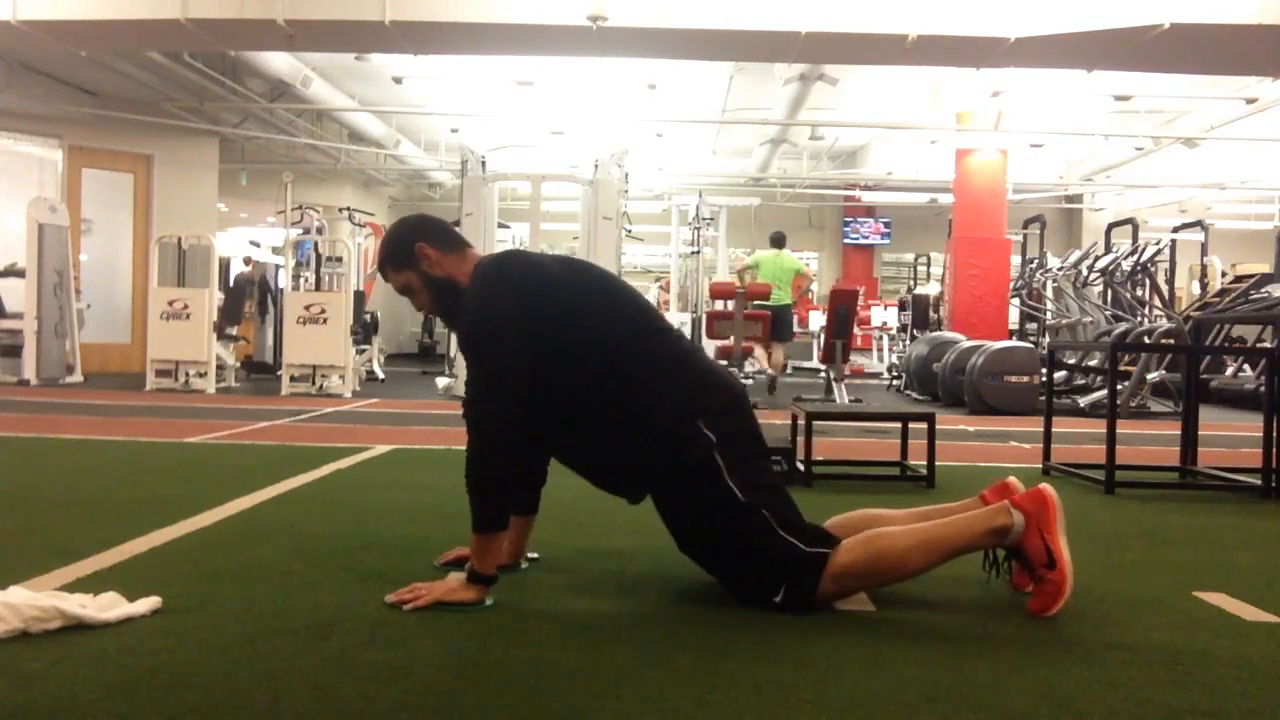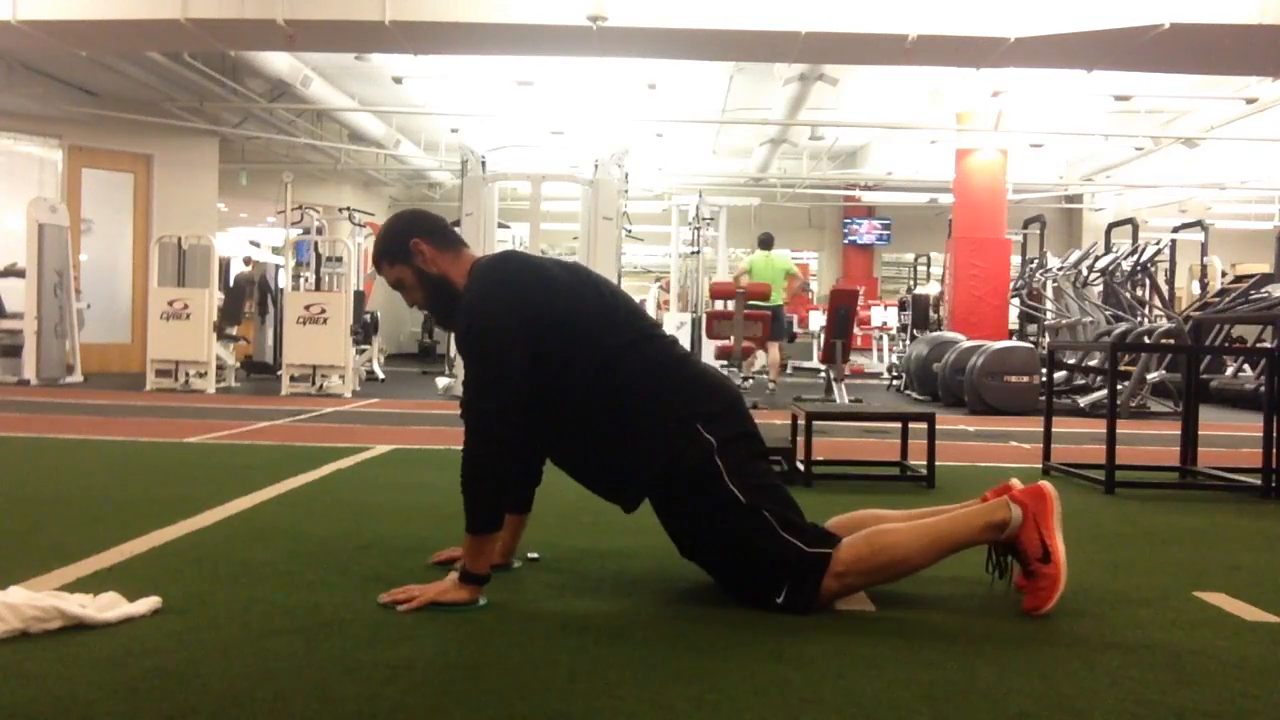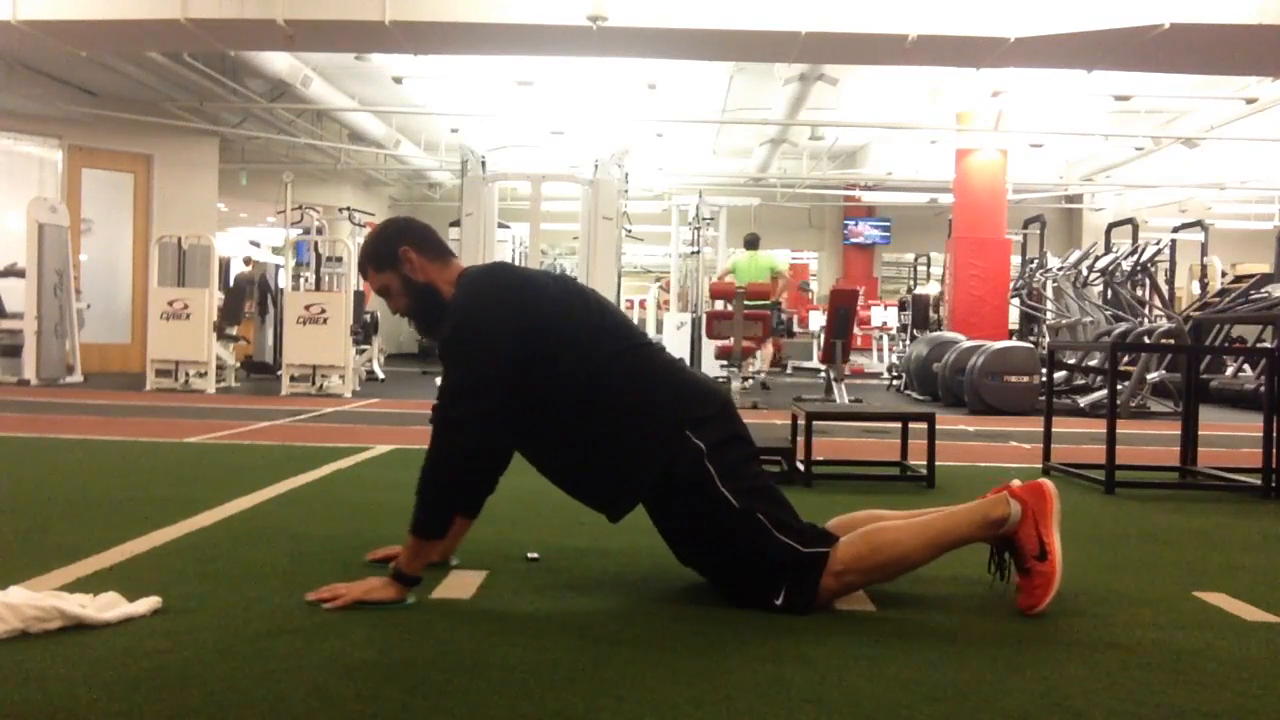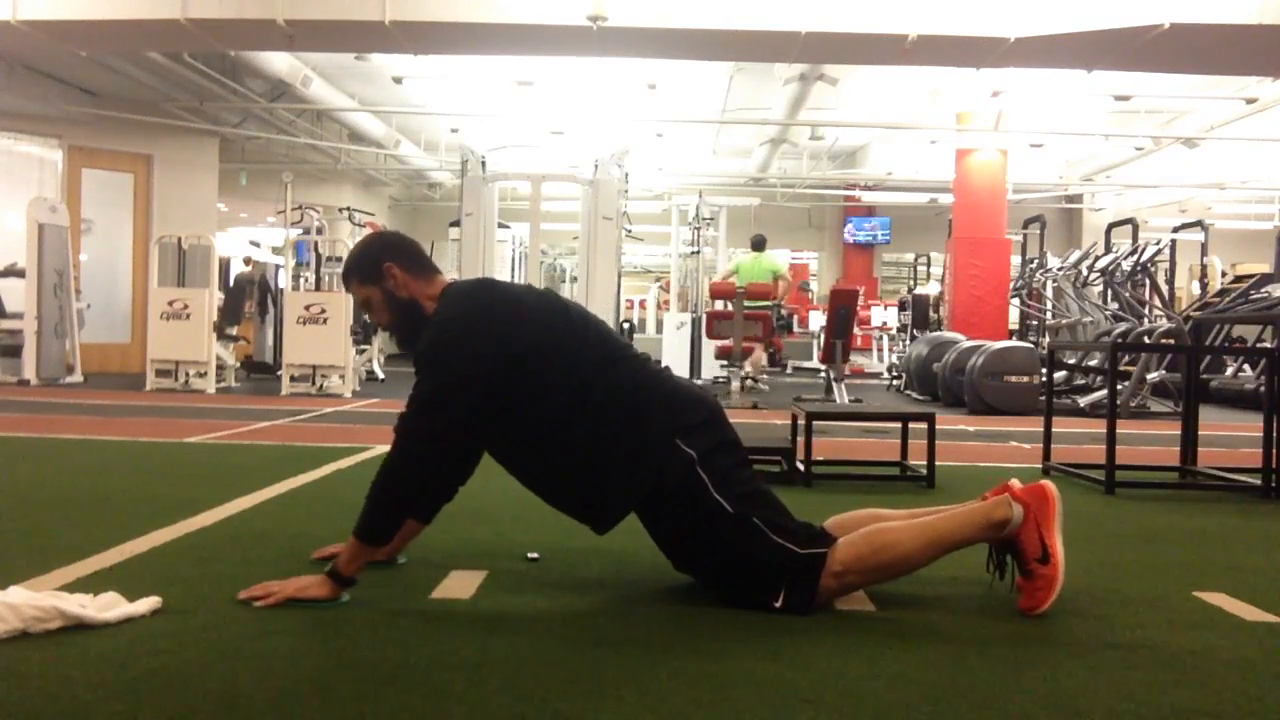
dt=0.5s
person 1, frame 1
left shoulder: (494, 296)
right shoulder: (519, 288)
left elbow: (495, 436)
right elbow: (528, 432)
left wrist: (478, 575)
right wrist: (508, 546)
left hip: (690, 433)
right hip: (687, 430)
left knee: (809, 579)
right knee: (809, 546)
left ankle: (1011, 521)
right ankle: (987, 506)
person 1, frame 2
left shoulder: (490, 295)
right shoulder: (515, 288)
left elbow: (492, 438)
right elbow: (522, 434)
left wrist: (472, 576)
right wrist: (497, 547)
left hip: (687, 438)
right hip: (684, 434)
left knee: (813, 578)
right knee: (811, 546)
left ankle: (1007, 517)
right ankle: (991, 510)
person 1, frame 3
left shoulder: (479, 310)
right shoulder: (499, 302)
left elbow: (459, 446)
right elbow: (482, 449)
left wrist: (400, 576)
right wrist: (437, 544)
left hip: (679, 445)
right hip: (678, 442)
left knee: (812, 578)
right knee: (808, 548)
left ankle: (1007, 513)
right ankle: (992, 509)
person 1, frame 4
left shoulder: (462, 328)
right shoulder: (479, 321)
left elbow: (420, 455)
right elbow: (443, 460)
left wrist: (340, 575)
right wrist: (378, 544)
left hip: (668, 455)
right hip: (668, 450)
left knee: (810, 577)
right knee: (806, 548)
left ankle: (1008, 514)
right ankle: (992, 511)
